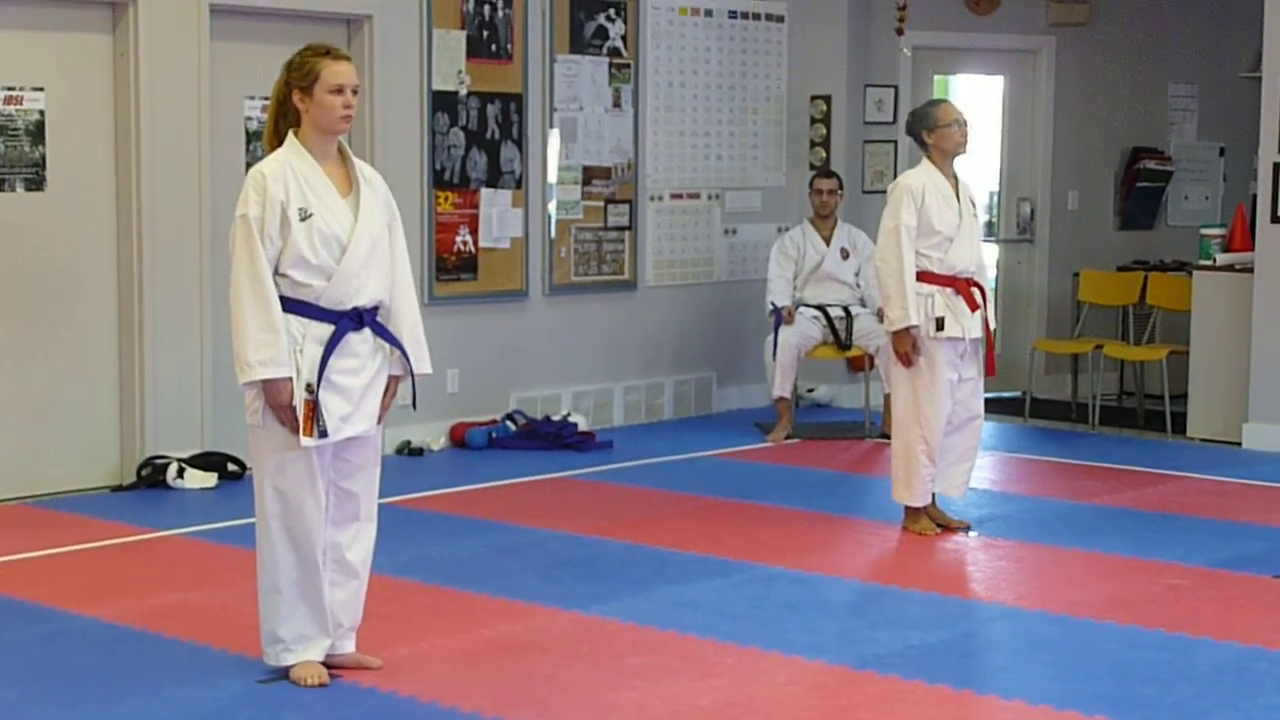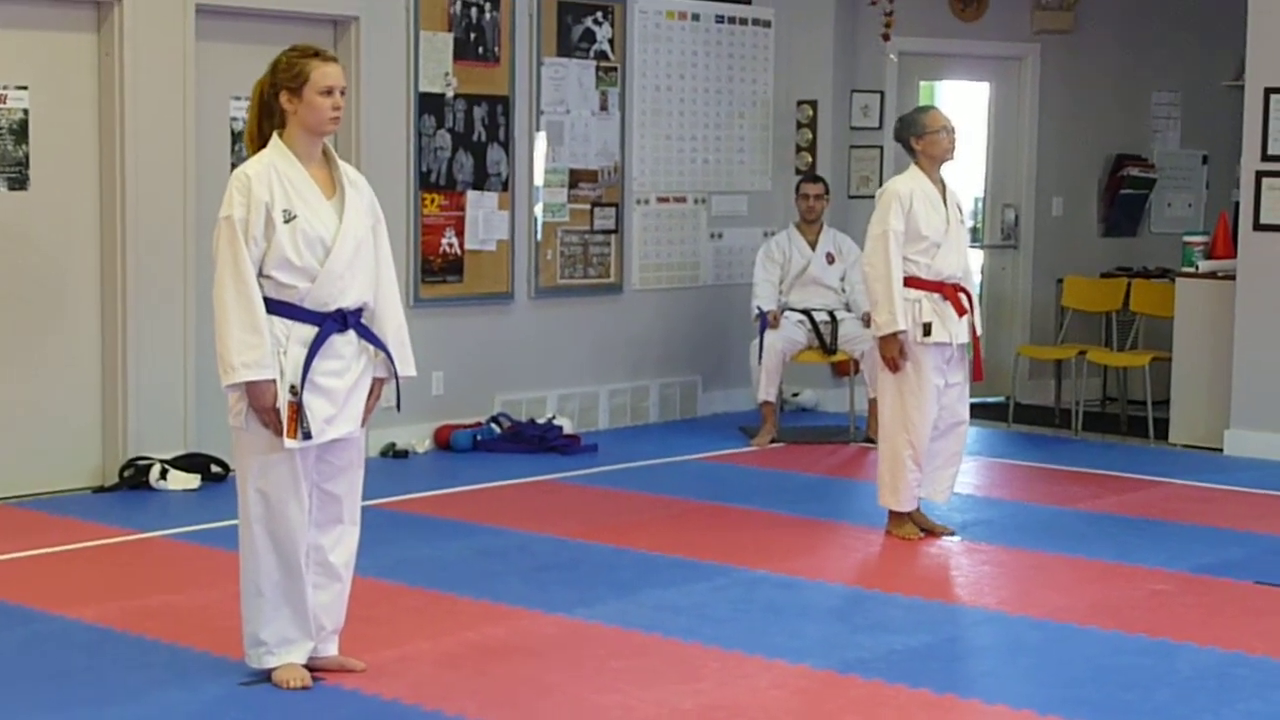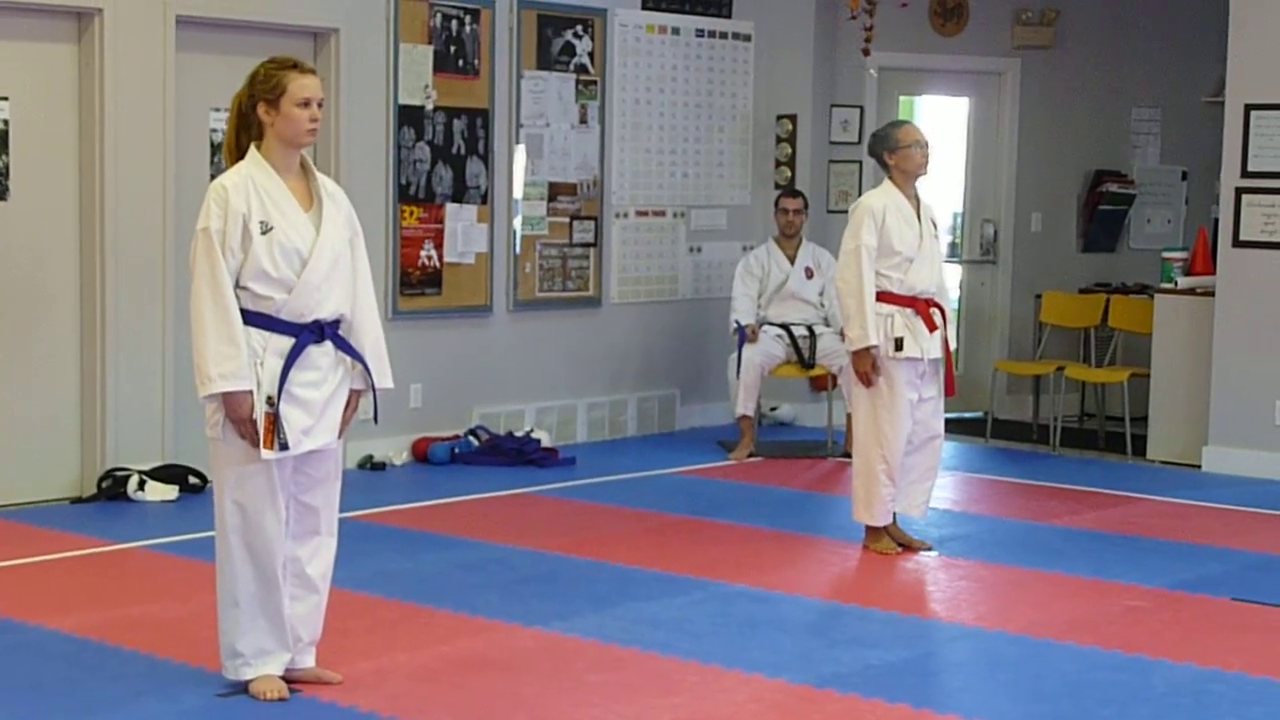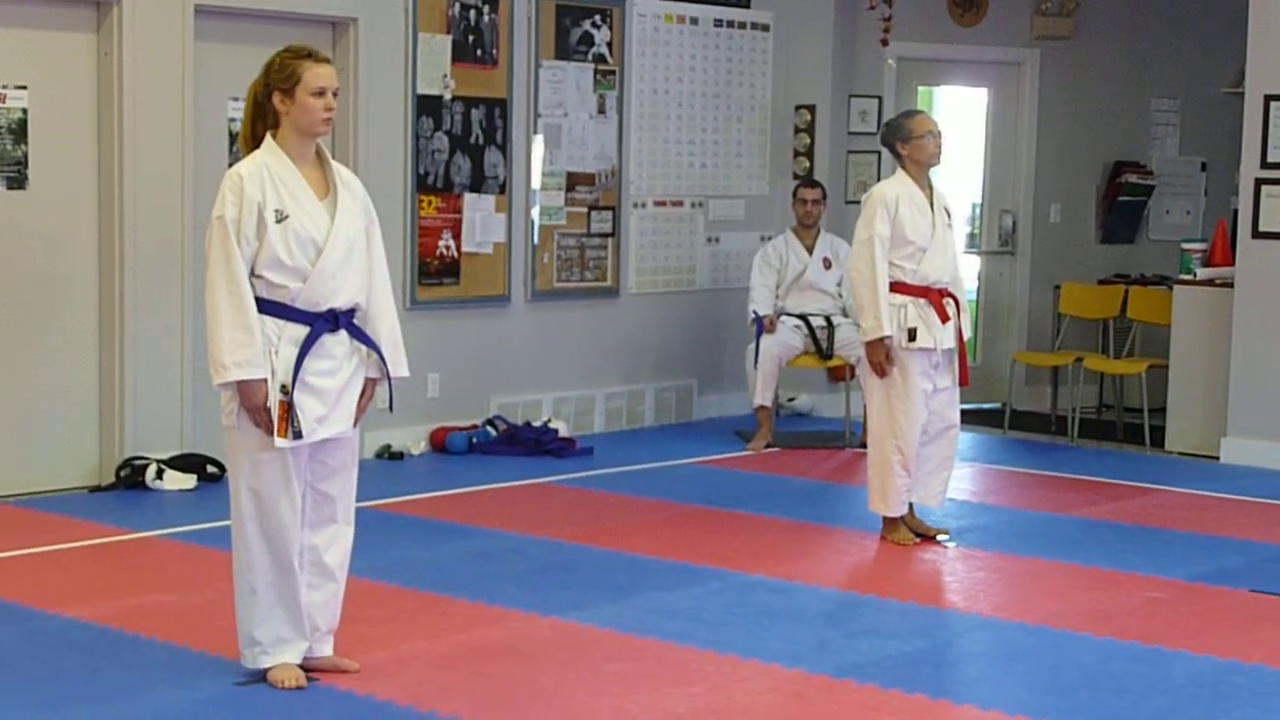
dt=0.5s
person 1, frame 1
left shoulder: (370, 182)
right shoulder: (270, 180)
left elbow: (394, 274)
right elbow: (254, 282)
left wrist: (395, 362)
right wrist: (272, 372)
left hip: (359, 359)
right hip: (299, 357)
left knee: (351, 505)
right knee: (296, 505)
left ankle: (336, 635)
right ankle: (296, 644)
person 1, frame 2
left shoulder: (354, 184)
right shoulder: (255, 181)
left elbow: (378, 276)
right elbow: (238, 283)
left wrist: (379, 363)
right wrist: (256, 375)
left hip: (343, 361)
right hip: (284, 359)
left knee: (335, 508)
right knee: (280, 508)
left ankle: (319, 639)
right ankle: (279, 647)
person 1, frame 3
left shoulder: (332, 196)
right shoulder: (232, 193)
left elbow: (355, 288)
right elbow: (215, 294)
left wrist: (356, 375)
right wrist: (232, 386)
left hip: (320, 372)
right hip: (260, 370)
left knee: (312, 519)
right knee: (256, 519)
left ankle: (295, 650)
right ankle: (255, 658)
person 1, frame 4
left shoulder: (347, 186)
right shoulder: (248, 182)
left elbow: (371, 278)
right elbow: (229, 284)
left wrist: (373, 364)
right wrist: (247, 374)
left hip: (336, 361)
right hip: (274, 359)
left knee: (329, 509)
right knee: (272, 508)
left ankle: (313, 640)
right ankle: (274, 647)
person 2, frame 1
left shoulder: (963, 188)
right shoulder: (911, 186)
right elbow: (893, 257)
left wrist: (982, 315)
right wrist: (902, 323)
left hip: (964, 312)
right hip: (929, 311)
left knee: (964, 412)
right knee: (925, 411)
left ankle: (932, 501)
right ankle: (914, 508)
person 2, frame 2
left shoulder: (950, 195)
right shoulder: (899, 191)
right elbow: (880, 262)
left wrist: (968, 319)
right wrist: (889, 328)
left hip: (951, 318)
right hip: (916, 317)
left knee: (949, 417)
right knee: (910, 417)
left ankle: (916, 507)
right ankle: (898, 513)
person 2, frame 3
left shoulder: (925, 209)
right shoulder: (872, 206)
right elbow: (853, 277)
left wrist: (943, 334)
right wrist: (862, 343)
left hip: (925, 332)
right hip: (889, 331)
left knee: (925, 432)
right knee: (885, 432)
left ankle: (894, 521)
right ankle: (875, 527)
person 2, frame 4
left shoulder: (940, 199)
right shoulder: (885, 196)
right elbow: (866, 267)
left wrist: (957, 324)
right wrist: (876, 333)
left hip: (939, 323)
right hip: (903, 322)
left knee: (941, 421)
right knee: (900, 422)
left ankle: (911, 512)
right ankle: (892, 518)
person 3, frame 1
left shoulder: (858, 239)
right shoulder: (791, 240)
left elbow: (871, 281)
right elbow: (779, 280)
left wrist: (883, 307)
right wrist: (783, 306)
left hip: (852, 313)
right hip: (809, 315)
left knee: (892, 338)
right knee: (782, 341)
left ankle: (890, 418)
right ankle: (784, 420)
person 3, frame 2
left shoulder: (843, 244)
right shoulder: (777, 245)
left elbow: (857, 286)
right elbow: (764, 285)
left wrist: (867, 311)
right wrist: (769, 310)
left hip: (836, 318)
right hip: (794, 318)
left knee: (876, 342)
right knee: (768, 344)
left ankle: (874, 424)
right ankle: (769, 424)
person 3, frame 3
left shoulder: (822, 258)
right shoulder: (756, 259)
left elbow: (835, 300)
right elbow: (743, 299)
right wrist: (747, 324)
left hip: (815, 333)
right hip: (773, 333)
right knee: (747, 358)
left ankle: (854, 437)
right ankle: (747, 438)
person 3, frame 4
left shoulder: (840, 248)
right shoulder: (774, 249)
right elbow: (761, 289)
right wrist: (765, 314)
left hip: (833, 323)
right hip: (790, 324)
right knee: (765, 349)
right ankle: (764, 428)
